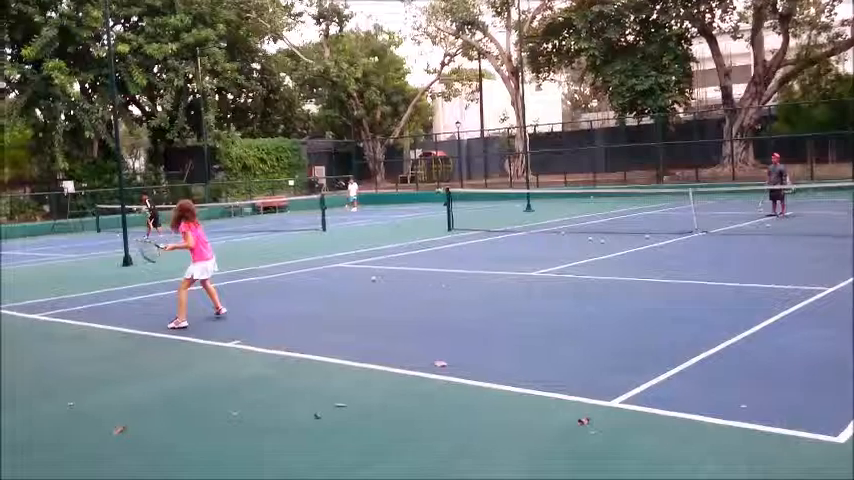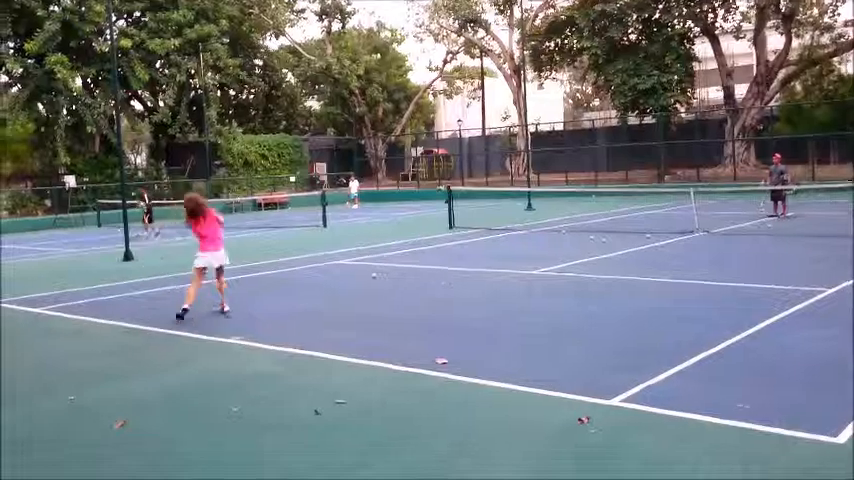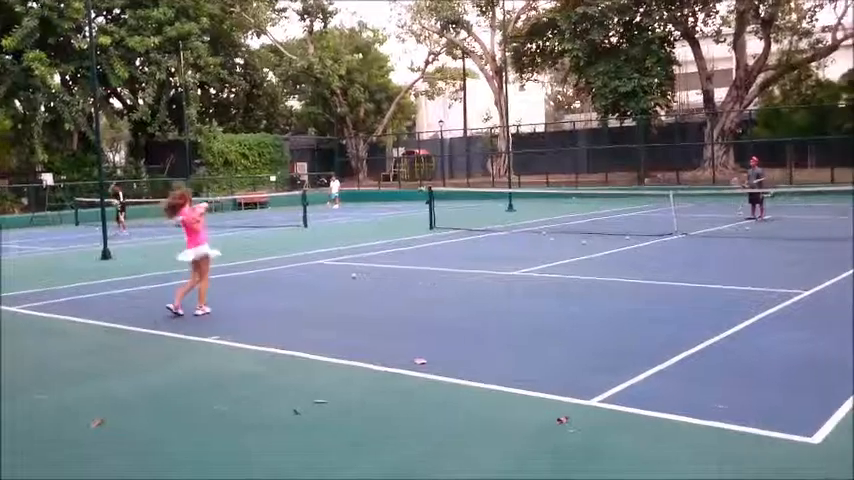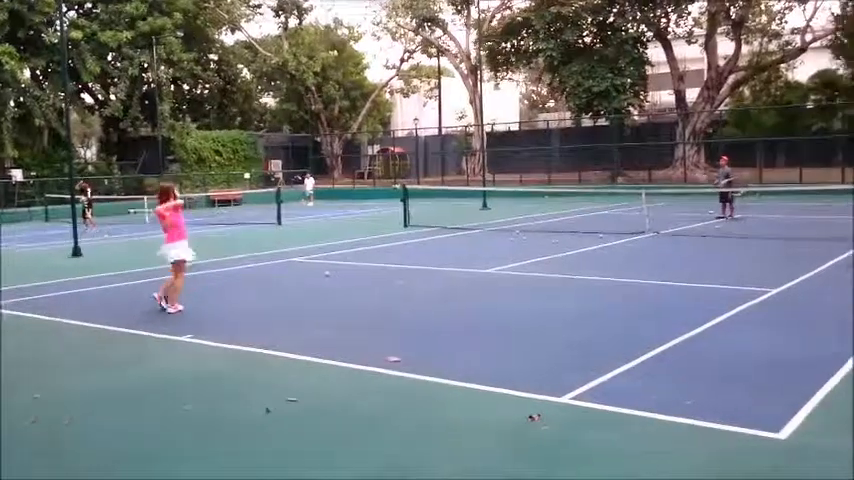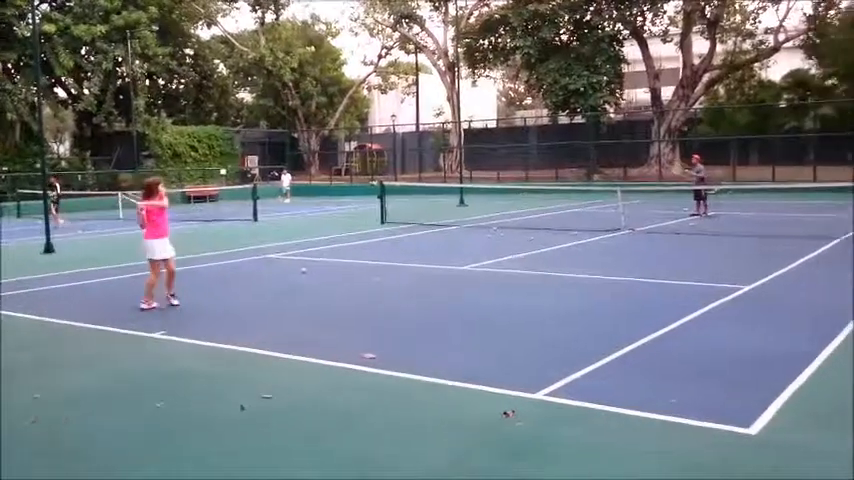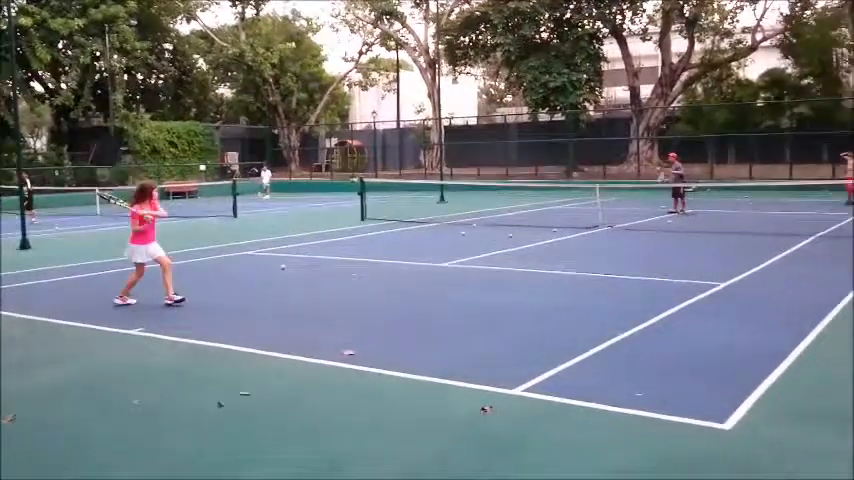
dt=0.2s
person 1, frame 1
left shoulder: (184, 225)
right shoulder: (194, 222)
left elbow: (191, 244)
left wrist: (174, 246)
left hip: (200, 262)
right hip: (209, 258)
left knee: (183, 288)
right knee: (205, 283)
left ankle: (181, 320)
right ankle: (219, 307)
person 1, frame 2
left shoulder: (192, 220)
right shoulder: (210, 212)
right elbow: (221, 222)
left hip: (205, 253)
right hip: (219, 250)
left knee: (196, 281)
right knee: (220, 278)
left ankle: (186, 306)
right ankle: (223, 305)
person 1, frame 3
left shoulder: (190, 210)
right shoulder: (184, 214)
left elbow: (203, 206)
right elbow: (197, 230)
left wrist: (201, 208)
right wrist: (200, 213)
left hip: (194, 248)
right hip: (199, 247)
left knee: (195, 279)
right knee: (204, 278)
left ankle: (176, 304)
right ankle: (201, 306)
person 1, frame 4
left shoulder: (175, 204)
right shoulder: (161, 211)
left elbow: (181, 202)
right elbow: (166, 229)
left wrist: (167, 204)
right wrist: (166, 216)
left hip: (181, 243)
right hip: (175, 244)
left knee: (178, 275)
right knee: (179, 275)
left ankle: (161, 295)
right ankle: (172, 304)
person 1, frame 5
left shoulder: (162, 201)
right shoulder: (144, 206)
left elbow: (165, 204)
right elbow: (143, 226)
left wrist: (147, 203)
right wrist: (140, 213)
left hip: (163, 239)
right hip: (153, 241)
left knee: (171, 270)
right knee: (155, 273)
left ankle: (170, 294)
right ankle: (146, 301)
person 1, frame 6
left shoulder: (153, 204)
right shoulder: (136, 210)
left elbow: (164, 214)
right elbow: (134, 230)
left wrist: (147, 212)
right wrist: (146, 224)
left hip: (151, 243)
right hip: (139, 245)
left knee: (167, 264)
right knee: (139, 273)
left ankle: (170, 296)
right ankle: (122, 296)
